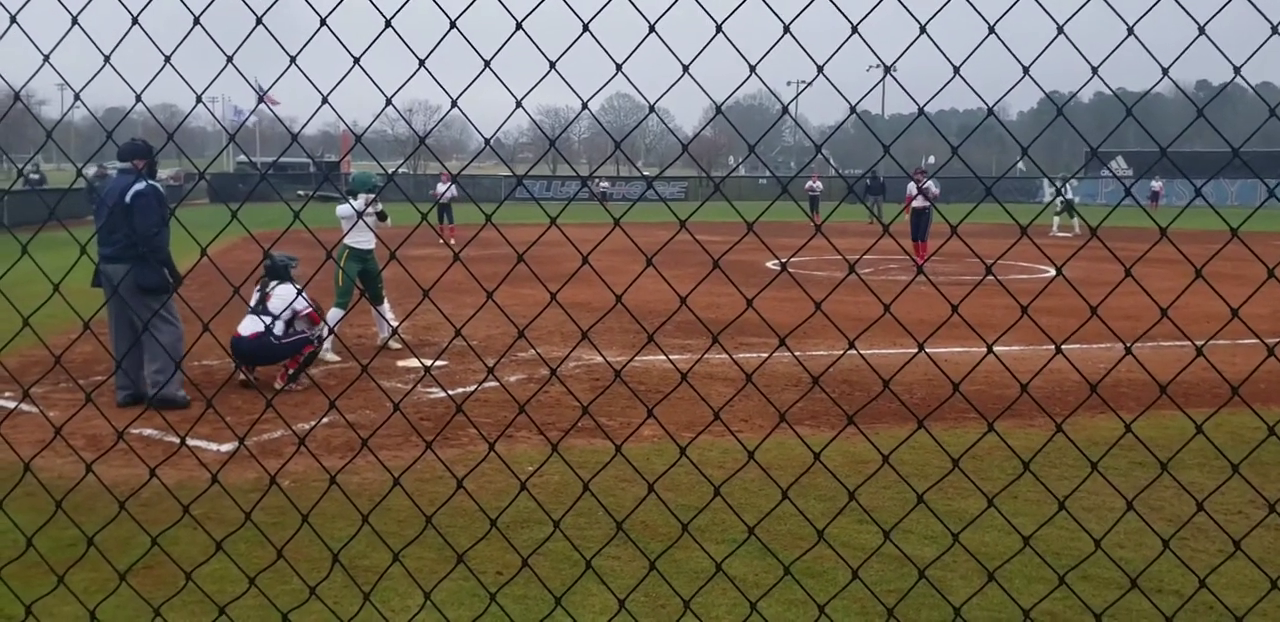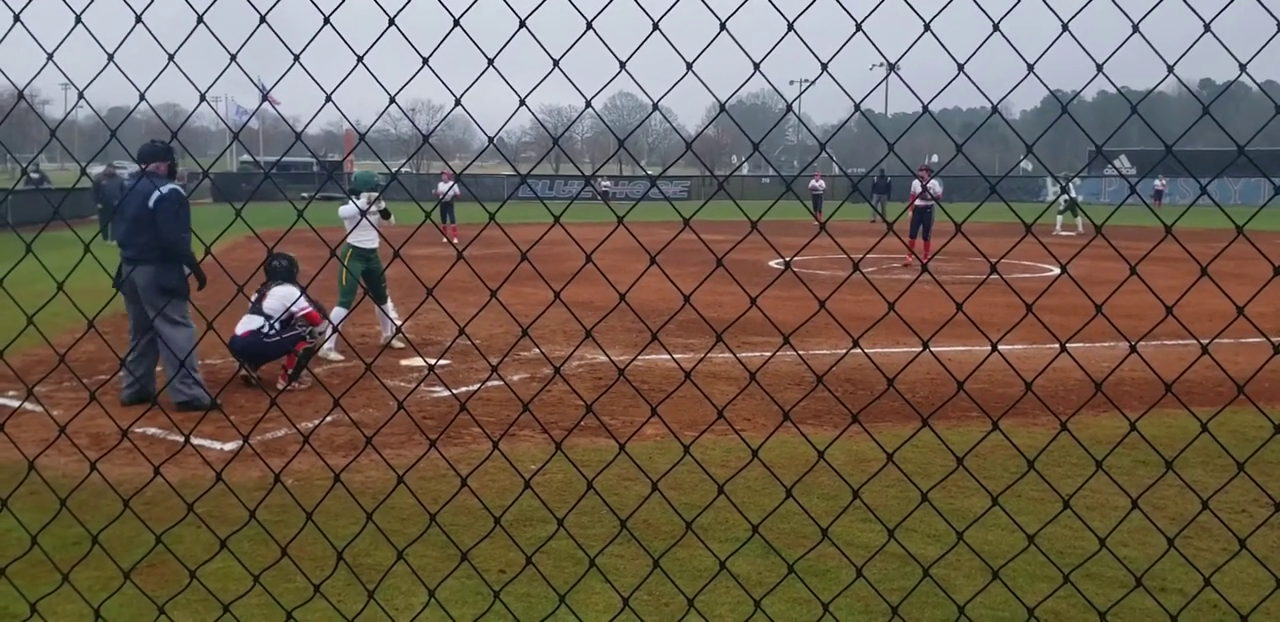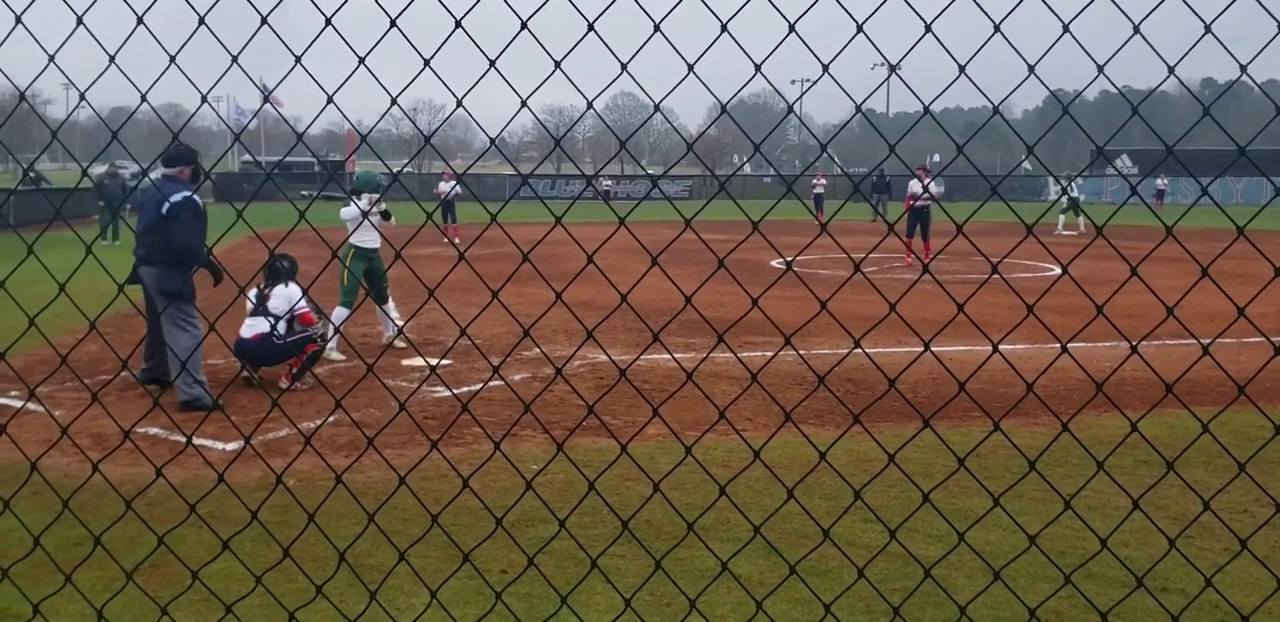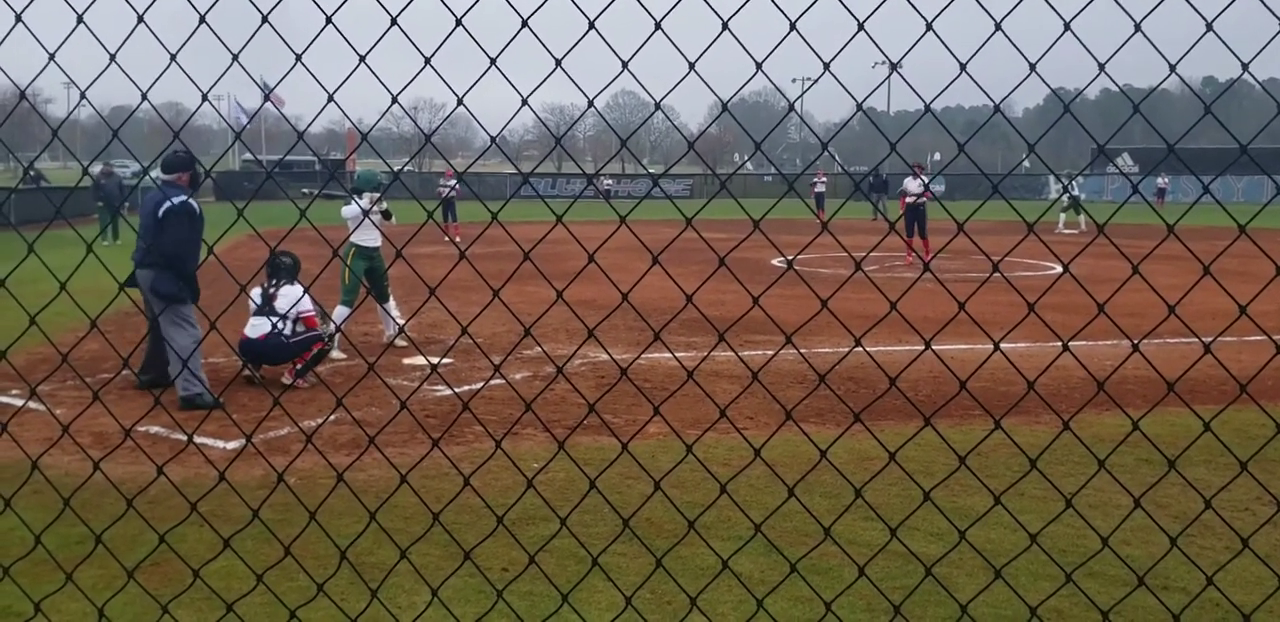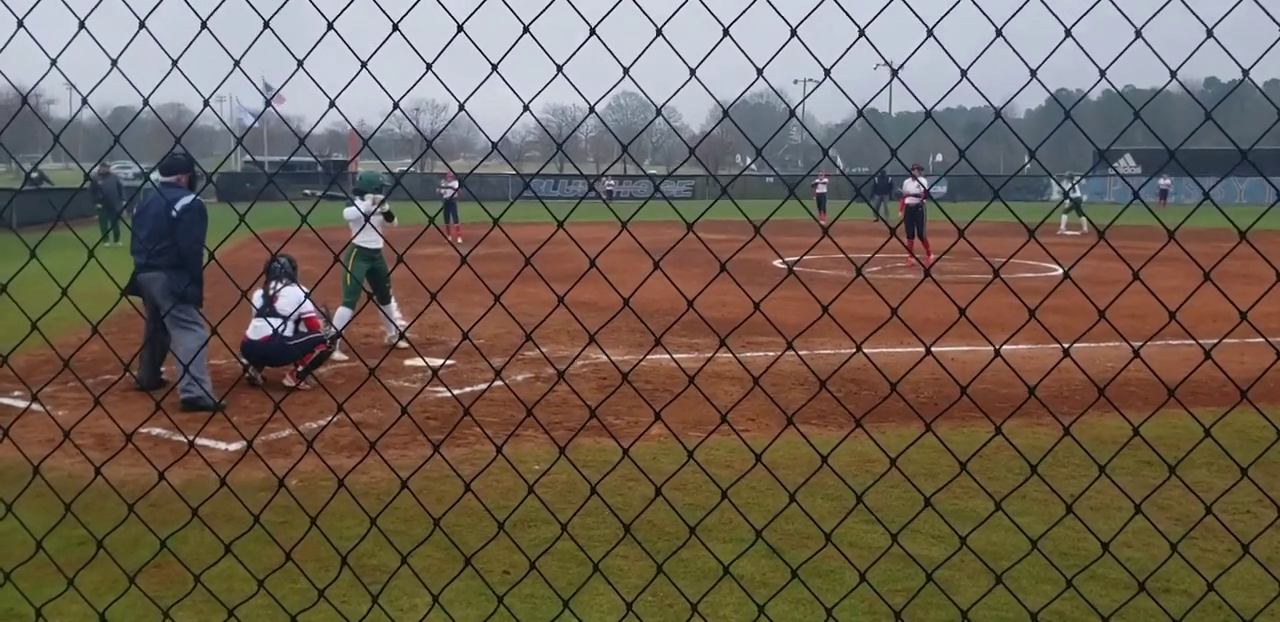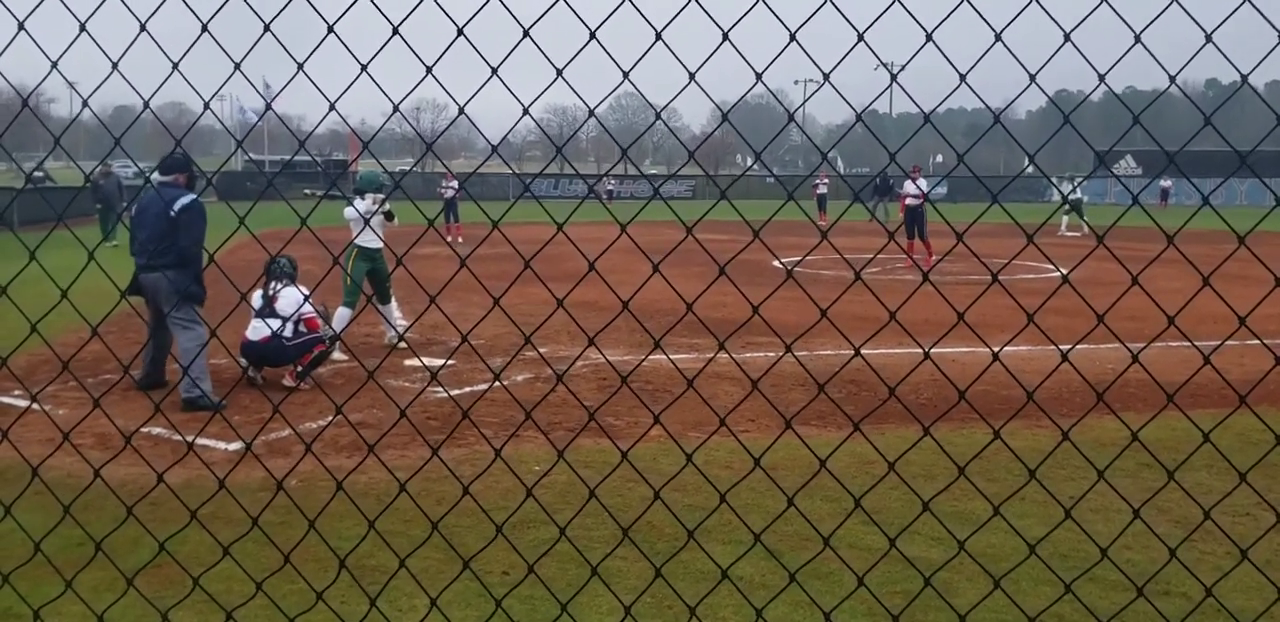
dt=0.4s
person 1, frame 1
left shoulder: (108, 189)
right shoulder: (144, 189)
left elbow: (104, 231)
right elbow: (151, 237)
left wrist: (112, 258)
right wrist: (171, 269)
left hip: (110, 267)
right hip: (137, 269)
left knee: (123, 332)
right knee: (165, 328)
left ankle: (128, 390)
right ankle: (163, 391)
person 1, frame 2
left shoulder: (128, 191)
right shoulder: (167, 192)
left elbow: (119, 233)
right elbow: (175, 239)
right wrist: (195, 268)
left hip: (131, 269)
right hip: (159, 270)
left knee: (142, 332)
right knee: (177, 331)
left ankle: (136, 388)
right ankle: (189, 395)
person 1, frame 3
left shoulder: (152, 192)
right shoulder: (184, 199)
left elbow: (146, 232)
right elbow: (186, 245)
right wrist: (210, 265)
left hip: (150, 267)
right hip: (169, 272)
left knee: (161, 324)
right knee: (185, 330)
left ankle: (154, 371)
right ankle: (192, 394)
person 1, frame 4
left shoulder: (153, 197)
right shoulder: (181, 203)
right elbow: (179, 249)
right wrist: (191, 281)
left hip: (146, 271)
right hip: (165, 275)
left knee: (160, 326)
right knee: (184, 331)
left ankle: (151, 375)
right ankle: (192, 392)
person 1, frame 5
left shoulder: (146, 201)
right shoulder: (189, 202)
left elbow: (135, 244)
right elbow: (191, 249)
left wrist: (148, 263)
right wrist: (196, 283)
left hip: (145, 274)
right hip: (172, 277)
left knee: (155, 327)
right knee: (192, 333)
left ankle: (149, 377)
right ankle: (195, 393)
person 1, frame 6
left shoulder: (143, 200)
right shoulder: (187, 202)
left elbow: (134, 243)
right elbow: (190, 248)
right wrist: (197, 281)
left hip: (146, 274)
right hip: (173, 276)
left knee: (158, 326)
right knee: (192, 332)
left ankle: (150, 376)
right ankle: (195, 393)
person 2, frame 1
left shoulder: (371, 206)
right shoulder: (349, 205)
left elbow: (386, 223)
right elbow: (340, 213)
left wrist: (377, 207)
right wrist: (362, 202)
left hip: (369, 255)
right hip: (350, 255)
left knee: (378, 297)
right knee: (342, 301)
left ankle: (385, 336)
right ankle: (324, 348)
person 2, frame 2
left shoulder: (374, 205)
right shoulder: (352, 204)
left elbow: (390, 221)
right elbow: (343, 213)
left wrist: (380, 204)
right wrist: (364, 201)
left hip: (372, 254)
right hip: (353, 254)
left knee: (382, 296)
right knee: (346, 300)
left ankle: (389, 335)
right ankle: (327, 347)
person 2, frame 3
left shoulder: (375, 206)
right shoulder: (353, 204)
left elbow: (390, 222)
right elbow: (344, 215)
left wrist: (381, 206)
right wrist: (365, 202)
left hip: (374, 254)
right hip: (355, 254)
left knee: (383, 296)
right knee: (347, 300)
left ankle: (390, 335)
right ankle: (329, 346)
person 2, frame 4
left shoulder: (375, 205)
right shoulder: (353, 203)
left elbow: (390, 221)
right elbow: (345, 214)
left wrist: (382, 206)
right wrist: (367, 201)
left hip: (375, 253)
right hip: (356, 253)
left knee: (384, 295)
right knee: (348, 299)
left ankle: (391, 334)
right ankle: (330, 344)
person 2, frame 5
left shoulder: (377, 206)
right shoulder: (356, 205)
left elbow: (392, 222)
right elbow: (348, 215)
left wrist: (384, 207)
right wrist: (370, 203)
left hip: (377, 255)
right hip: (358, 254)
left knee: (385, 296)
right knee: (350, 300)
left ankle: (393, 335)
right ankle: (332, 346)
person 2, frame 6
left shoulder: (378, 205)
right shoulder: (356, 204)
left elbow: (392, 221)
right elbow: (349, 214)
left wrist: (385, 207)
right wrist: (370, 202)
left hip: (377, 255)
right hip: (358, 254)
left knee: (385, 296)
right knee: (350, 300)
left ankle: (392, 336)
right ankle: (331, 346)
person 3, frame 1
left shoulder: (261, 288)
right shoulder: (291, 289)
right elbow: (316, 319)
left hip: (238, 345)
right hip: (260, 347)
right knee: (315, 337)
left ankle: (246, 369)
right ankle: (287, 379)
person 3, frame 2
left shoulder: (262, 289)
right shoulder: (289, 290)
right elbow: (315, 320)
left hip: (237, 344)
right hip: (254, 345)
right knee: (309, 333)
left ankle: (250, 367)
right ankle: (288, 378)
person 3, frame 3
left shoulder: (254, 292)
right shoulder: (292, 288)
right elbow: (306, 321)
right wrist: (315, 319)
left hip: (241, 348)
right hip: (265, 348)
right knee: (317, 336)
left ankle: (251, 368)
right ankle: (291, 377)
person 3, frame 4
left shoulder: (256, 291)
right shoulder: (298, 289)
right elbow: (312, 324)
left hip: (246, 347)
right hip: (274, 348)
right knee: (325, 337)
left ankle: (253, 366)
right ankle: (295, 374)
person 3, frame 5
left shoulder: (259, 293)
right shoulder: (299, 291)
right elbow: (314, 325)
right wrist: (323, 325)
left hip: (249, 348)
right hip: (276, 349)
right knee: (328, 338)
left ankle: (255, 368)
right ankle: (296, 376)
person 3, frame 6
left shoulder: (258, 293)
right shoulder: (298, 291)
right elbow: (313, 326)
right wrist: (323, 323)
left hip: (248, 349)
right hip: (275, 350)
right knee: (327, 337)
left ankle: (254, 368)
right ankle: (296, 376)
